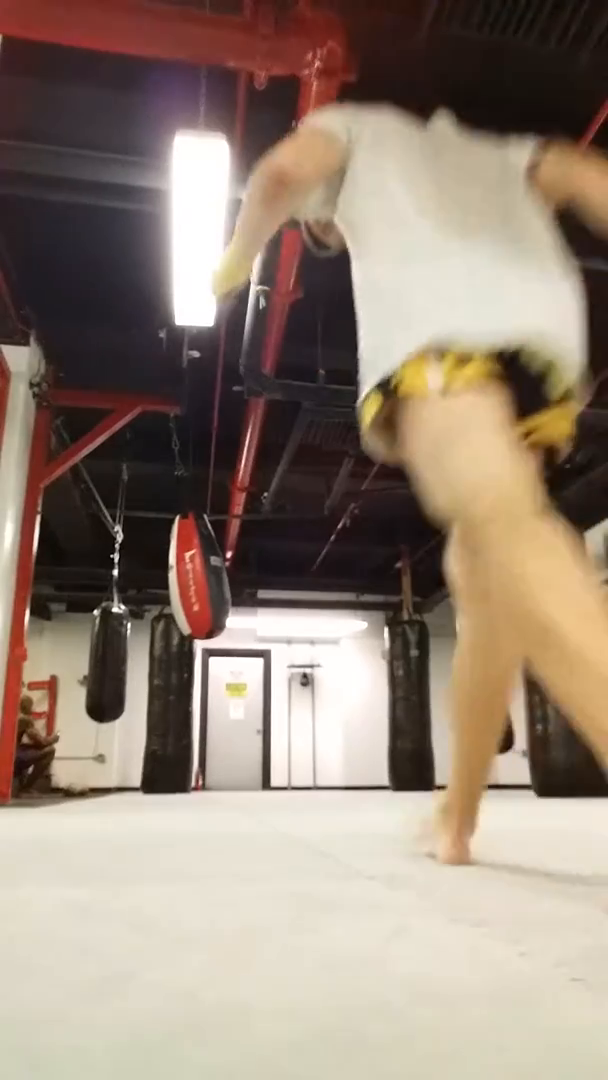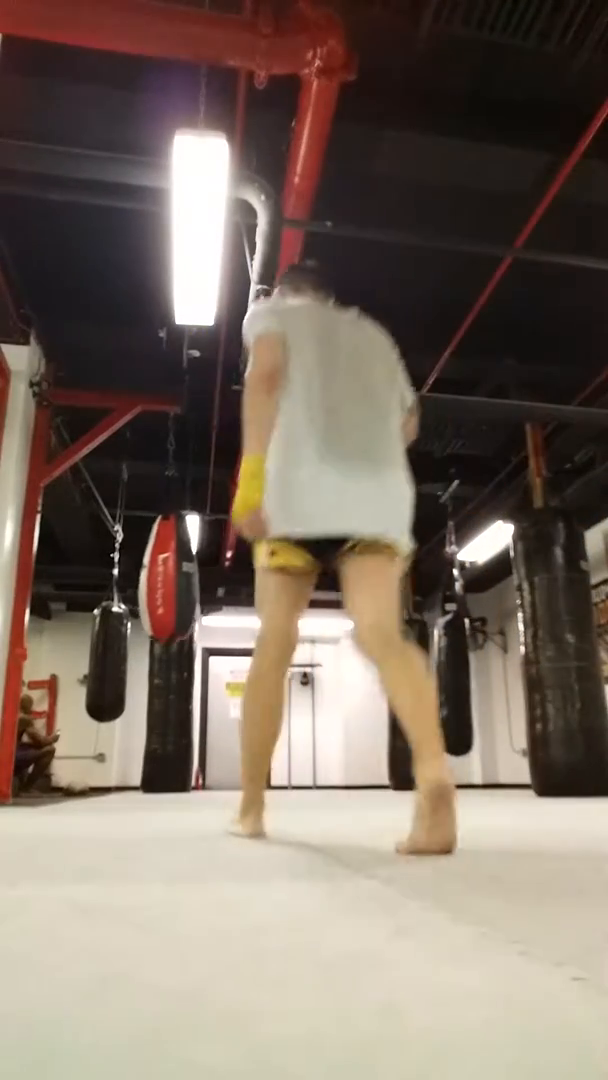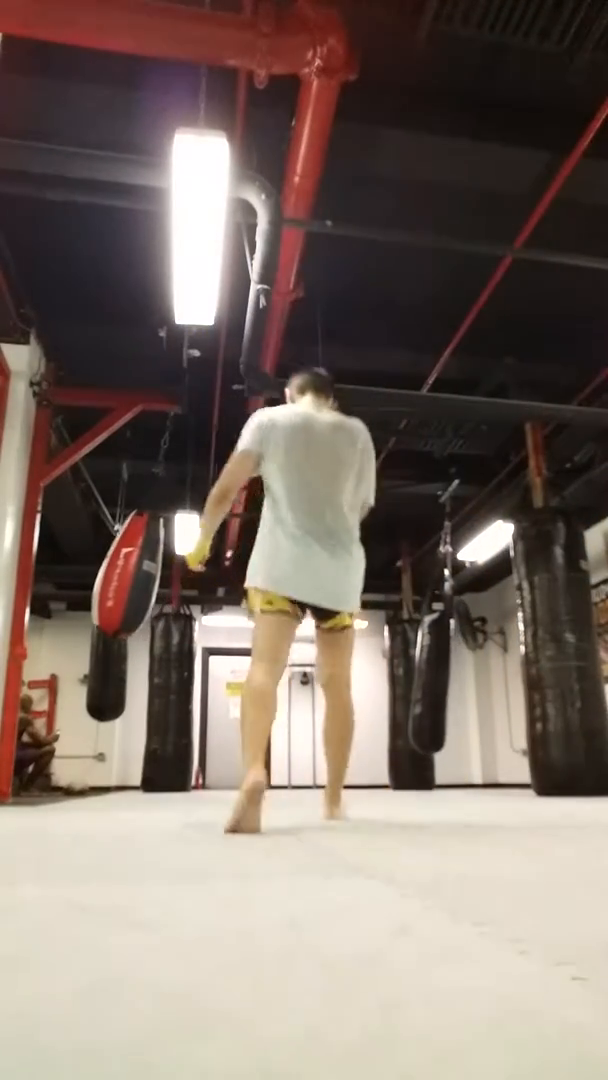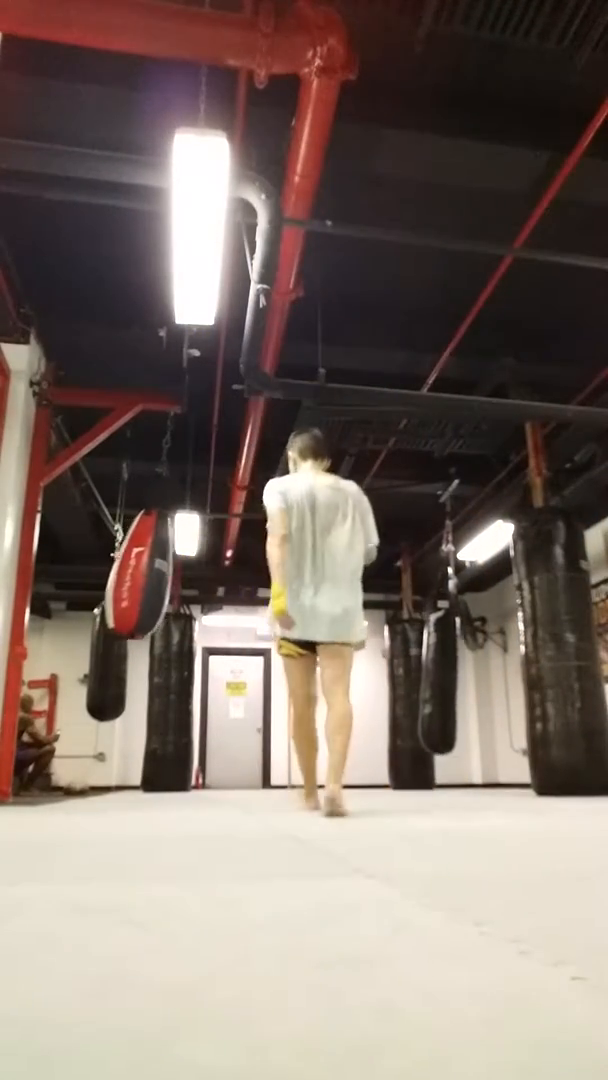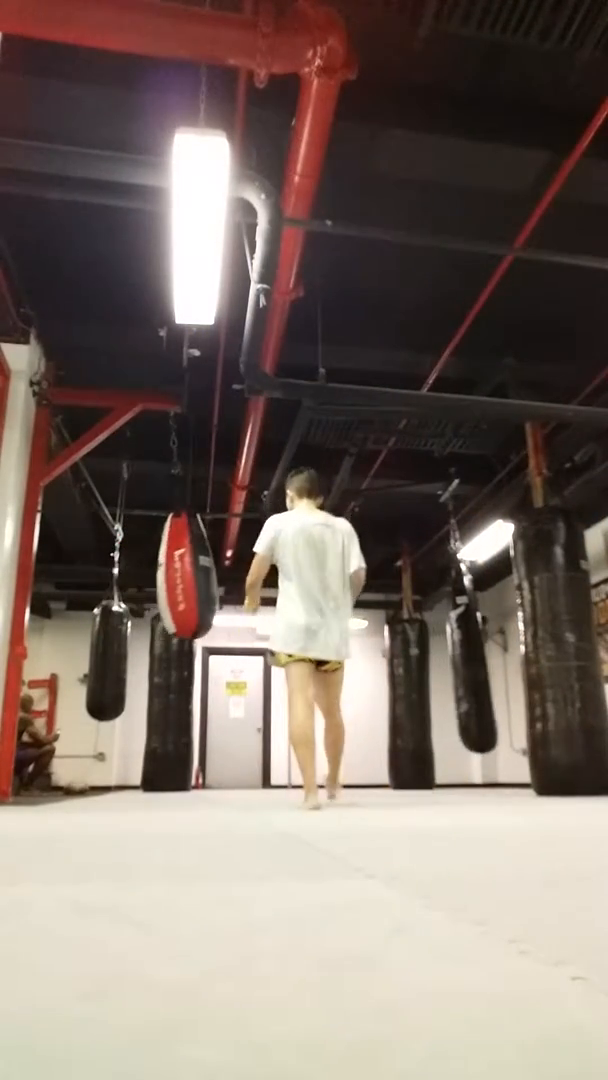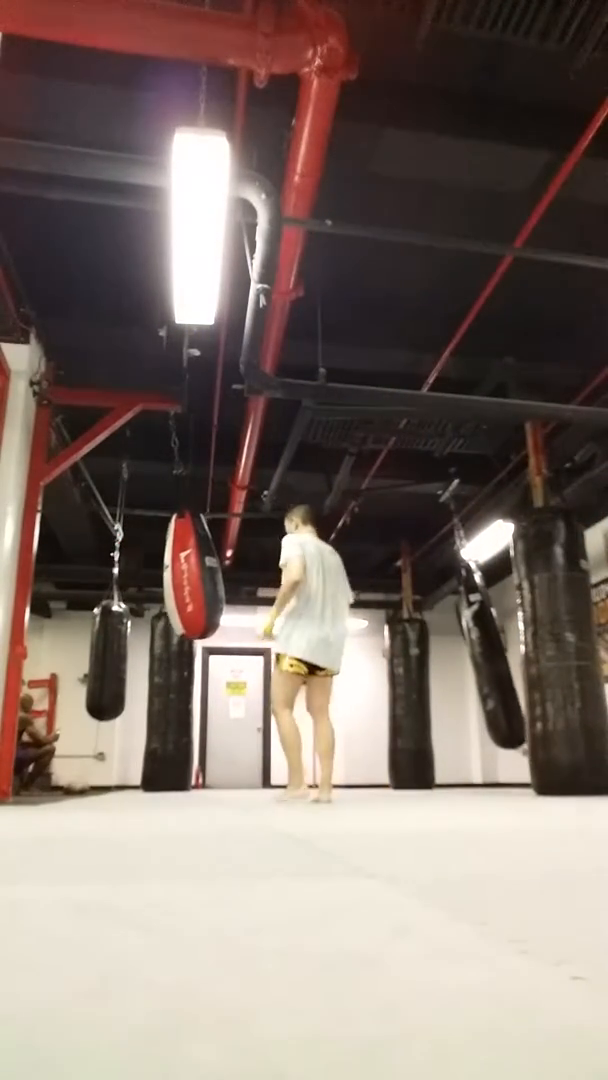
dt=0.5s
person 1, frame 1
left shoulder: (347, 129)
right shoulder: (482, 150)
left elbow: (285, 170)
left wrist: (238, 255)
left hip: (435, 324)
left knee: (499, 526)
right knee: (482, 572)
person 1, frame 2
left shoulder: (269, 310)
right shoulder: (373, 333)
left elbow: (264, 377)
right elbow: (407, 425)
left wrist: (251, 471)
left hip: (297, 492)
right hip: (377, 495)
left knee: (273, 650)
right knee: (384, 641)
left ankle: (252, 807)
right ankle: (433, 764)
person 1, frame 3
left shoulder: (269, 419)
right shoulder: (358, 432)
left elbow: (225, 489)
left wrist: (202, 541)
left hip: (281, 565)
right hip: (340, 570)
left knee: (264, 669)
right knee: (336, 687)
left ankle: (254, 771)
right ankle: (334, 798)
person 1, frame 4
left shoulder: (280, 486)
right shoulder: (353, 492)
left elbow: (277, 537)
right elbow: (369, 553)
left wrist: (277, 593)
left hip: (297, 608)
right hip: (341, 608)
left knee: (302, 703)
right knee: (338, 697)
left ankle: (310, 791)
right ankle: (334, 778)
person 1, frame 5
left shoulder: (278, 524)
right shoulder: (342, 527)
left elbow: (253, 579)
right elbow: (358, 577)
left wrist: (251, 603)
left hip: (295, 627)
right hip: (333, 630)
left knee: (300, 706)
right knee: (332, 710)
left ankle: (311, 791)
right ankle: (333, 782)
person 1, frame 6
left shoulder: (294, 541)
right shoulder: (333, 555)
left elbow: (295, 577)
right elbow: (345, 602)
left wrist: (273, 616)
left hip: (299, 636)
right hip: (329, 641)
left knee: (282, 706)
right knee: (320, 713)
left ankle: (297, 783)
right ankle: (325, 786)
